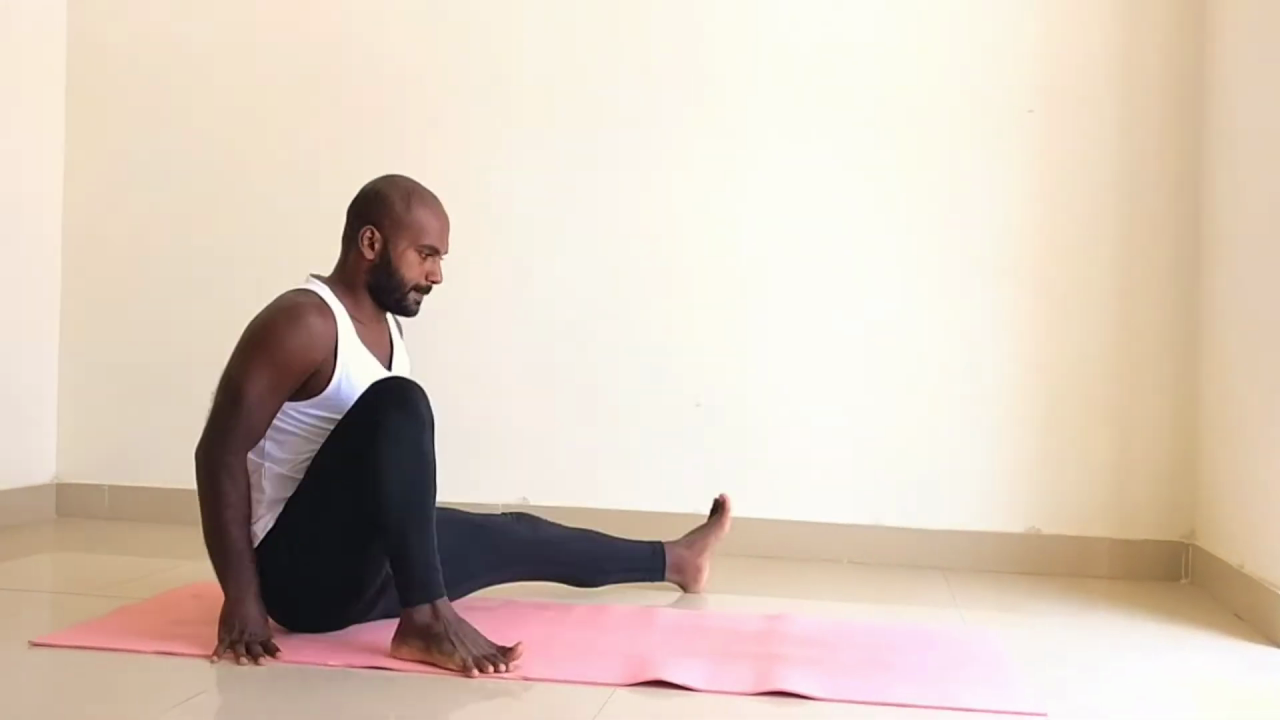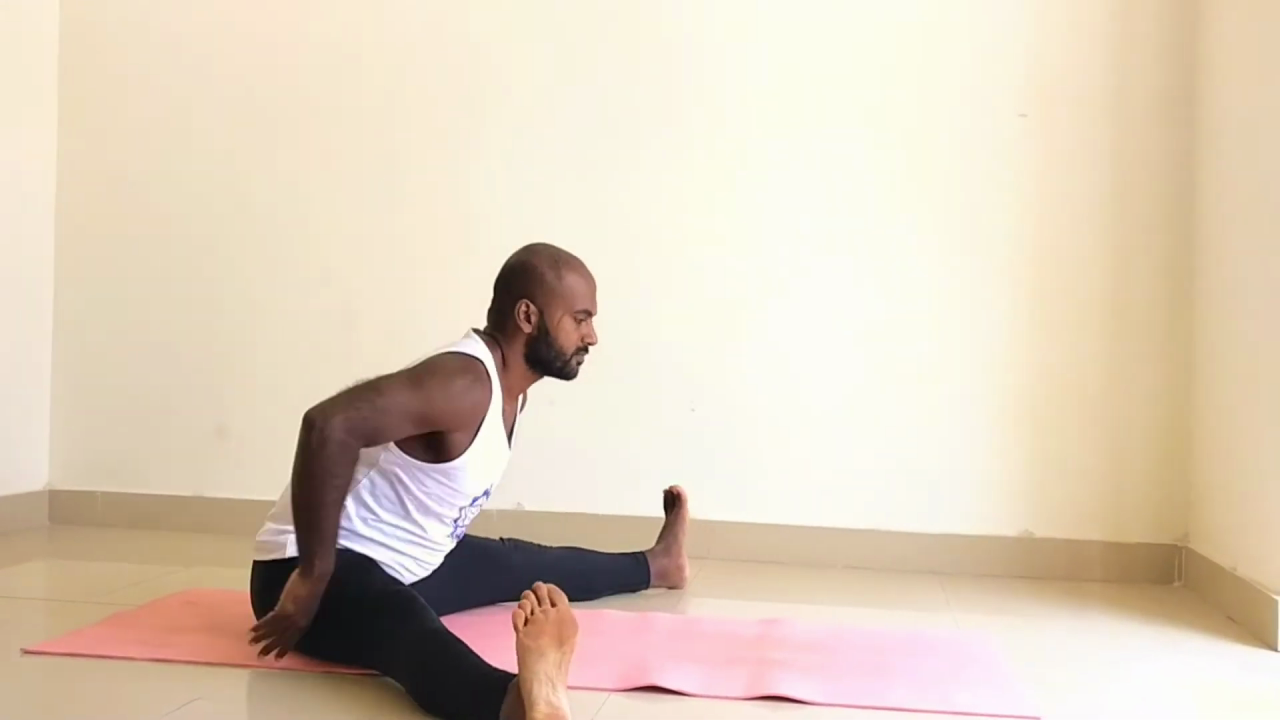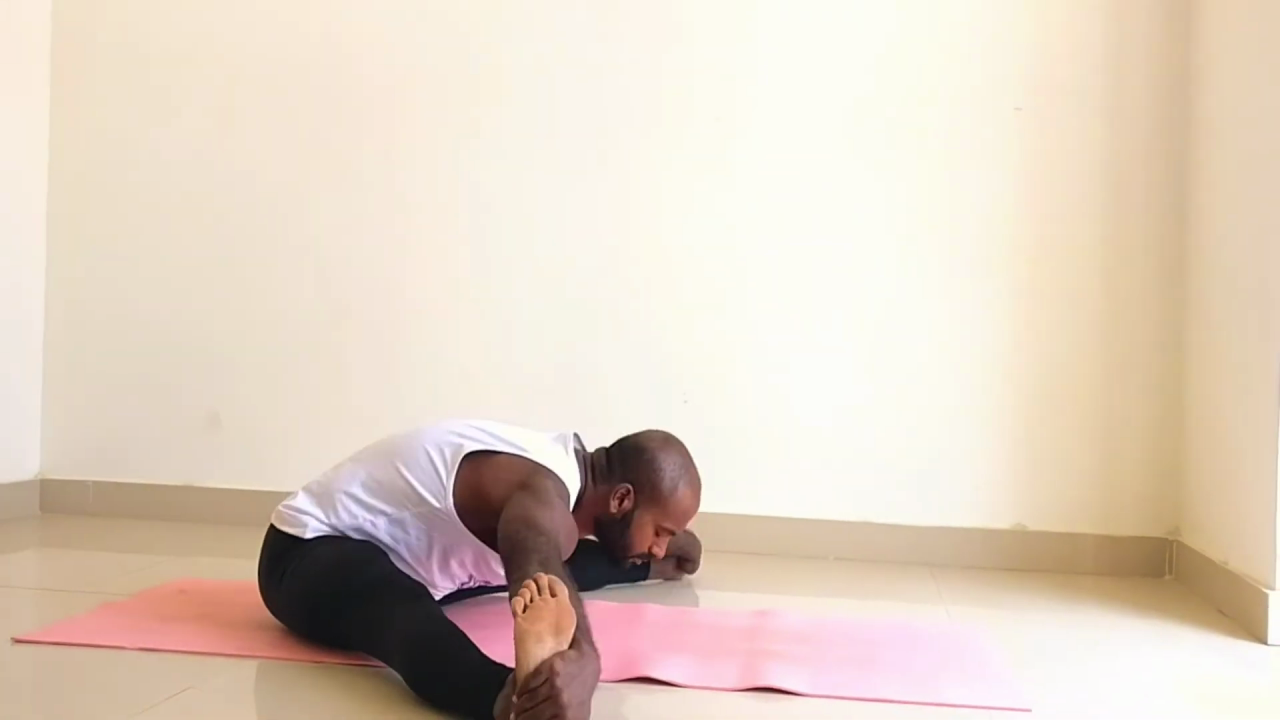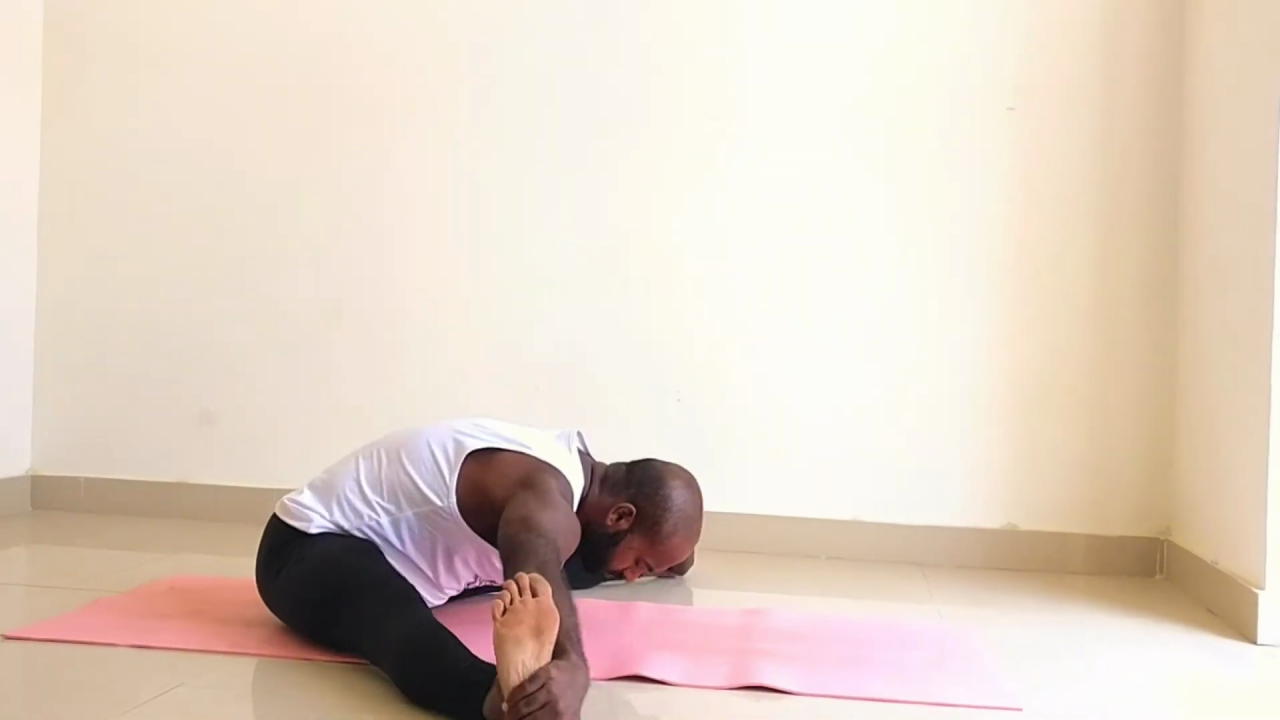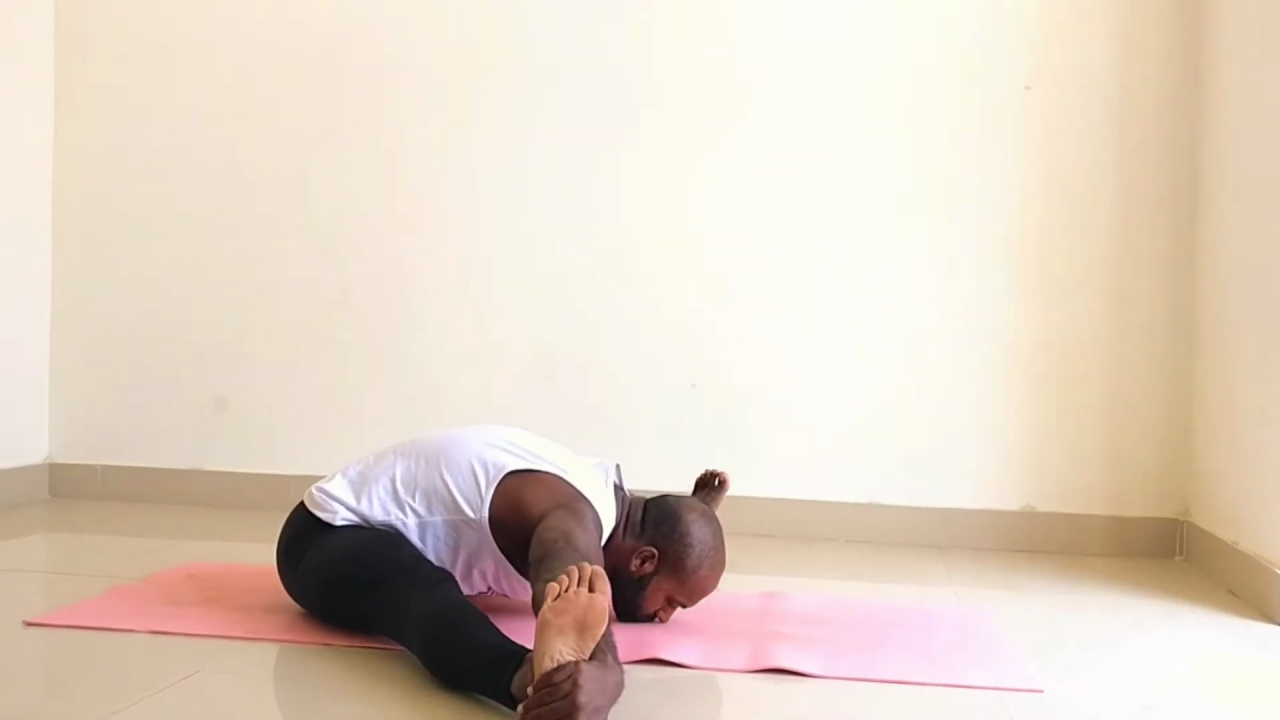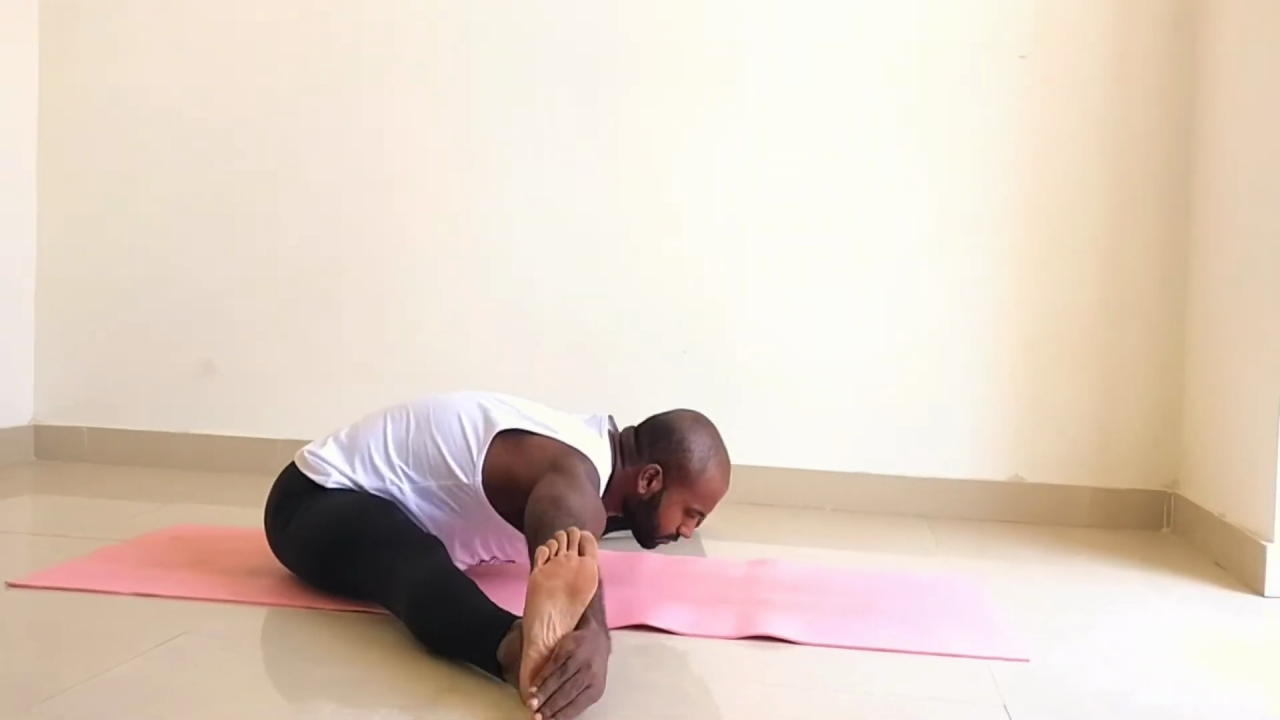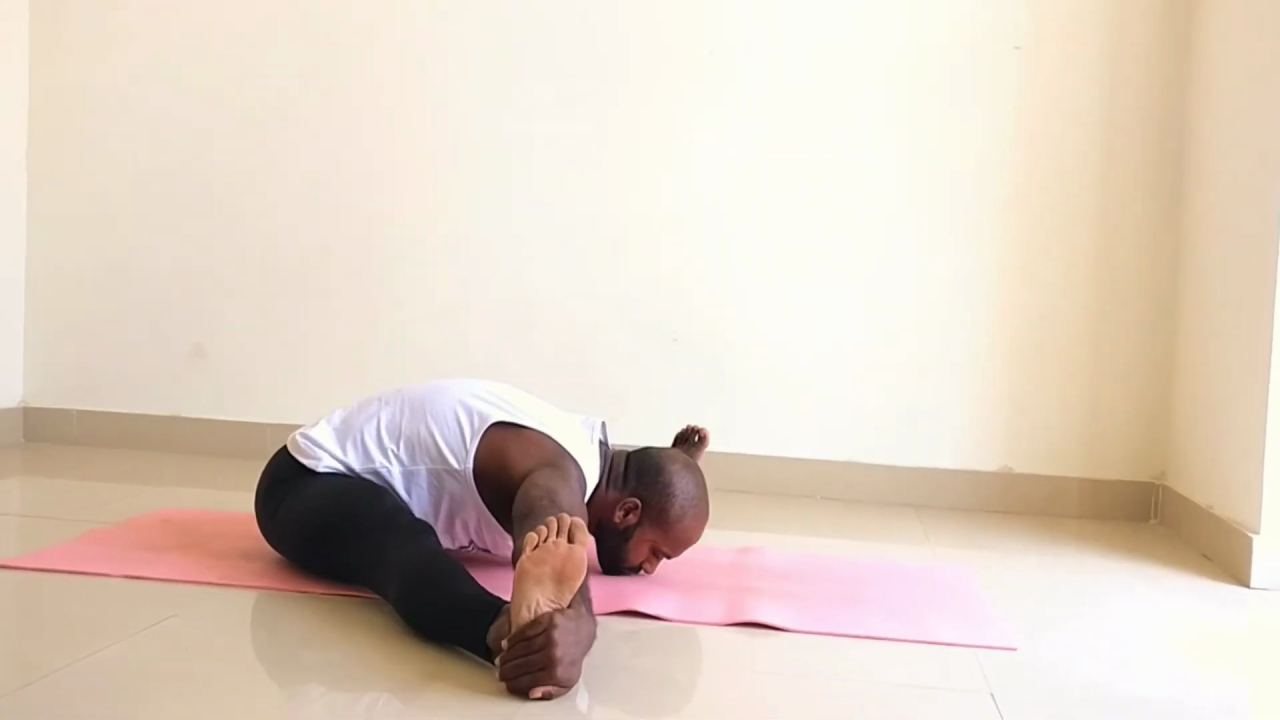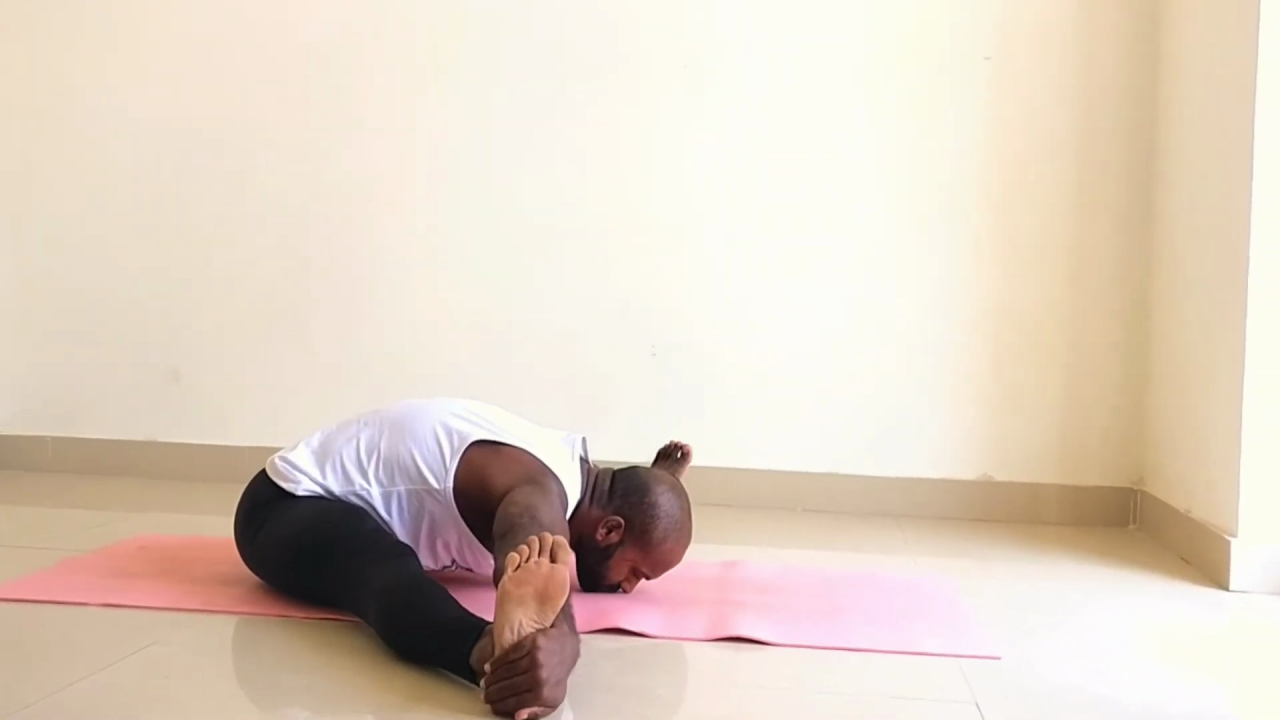
dt=0.4s
person 1, frame 1
left shoulder: (382, 325)
right shoulder: (304, 322)
right elbow: (219, 454)
right wrist: (241, 597)
left hip: (360, 560)
right hip: (304, 566)
left knee: (518, 537)
right knee: (403, 402)
left ankle: (669, 560)
right ankle: (430, 620)
person 1, frame 2
left shoulder: (506, 380)
right shoulder: (463, 382)
right elbow: (326, 426)
right wrist: (315, 572)
left hip: (400, 564)
right hip: (312, 568)
left knee: (512, 563)
right knee: (407, 625)
left ankle: (654, 568)
person 1, frame 3
left shoulder: (578, 470)
right shoulder: (544, 494)
right elbow: (540, 590)
left wrist: (679, 542)
right wrist: (583, 663)
left hip: (374, 542)
right hip: (308, 551)
right knee: (405, 608)
person 1, frame 4
left shoulder: (576, 468)
right shoulder: (546, 493)
right elbow: (539, 594)
right wrist: (571, 670)
left hip: (375, 539)
right hip: (308, 546)
right knee: (395, 610)
person 1, frame 5
left shoulder: (606, 494)
right shoulder: (577, 520)
right elbow: (567, 603)
left wrist: (695, 508)
right wrist: (604, 674)
left hip: (388, 523)
right hip: (329, 534)
right knee: (426, 592)
person 1, frame 6
left shoulder: (599, 444)
right shoulder: (571, 476)
right elbow: (566, 570)
right wrist: (592, 641)
left hip: (375, 487)
right hip: (318, 497)
right knee: (416, 561)
person 1, frame 7
left shoulder: (592, 449)
right shoulder: (559, 477)
right elbow: (553, 561)
left wrist: (672, 465)
right wrist: (575, 624)
left hip: (373, 465)
right hip: (308, 481)
right knee: (405, 544)
person 1, frame 8
left shoulder: (572, 466)
right shoulder: (539, 493)
right elbow: (534, 580)
left wrist: (654, 481)
right wrist: (560, 645)
left hip: (352, 490)
right hip: (288, 504)
right knee: (387, 570)
